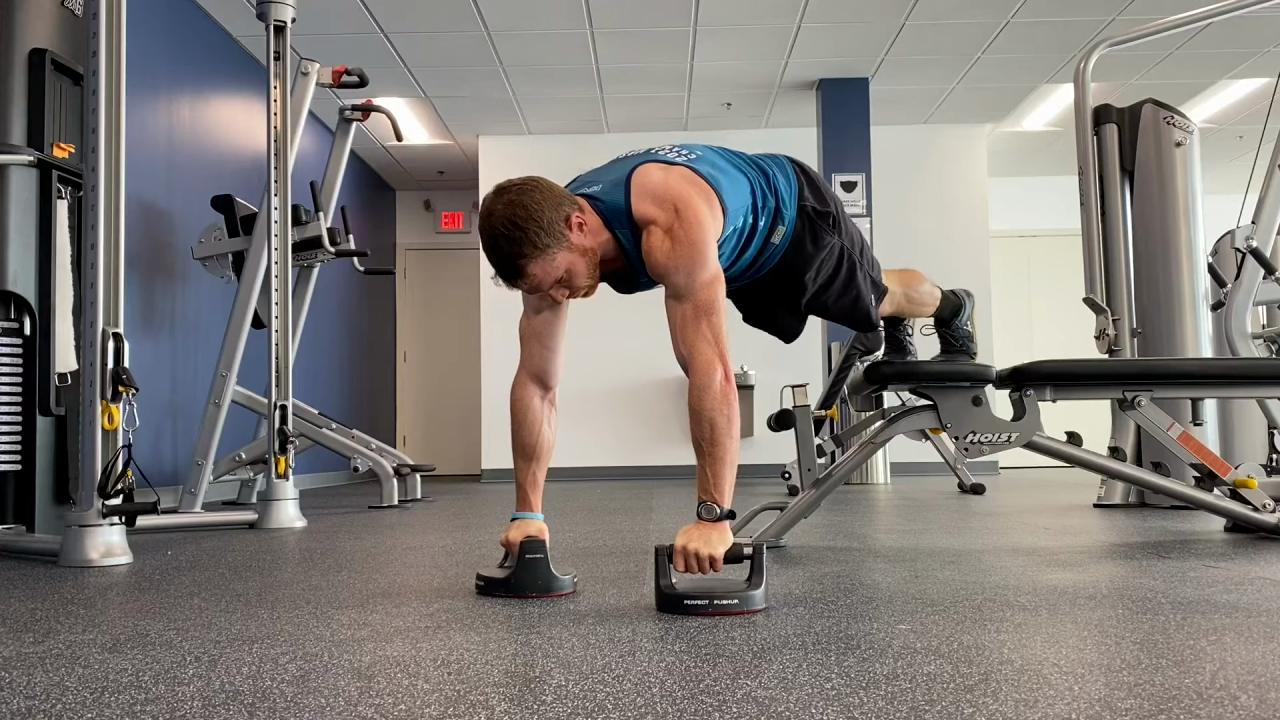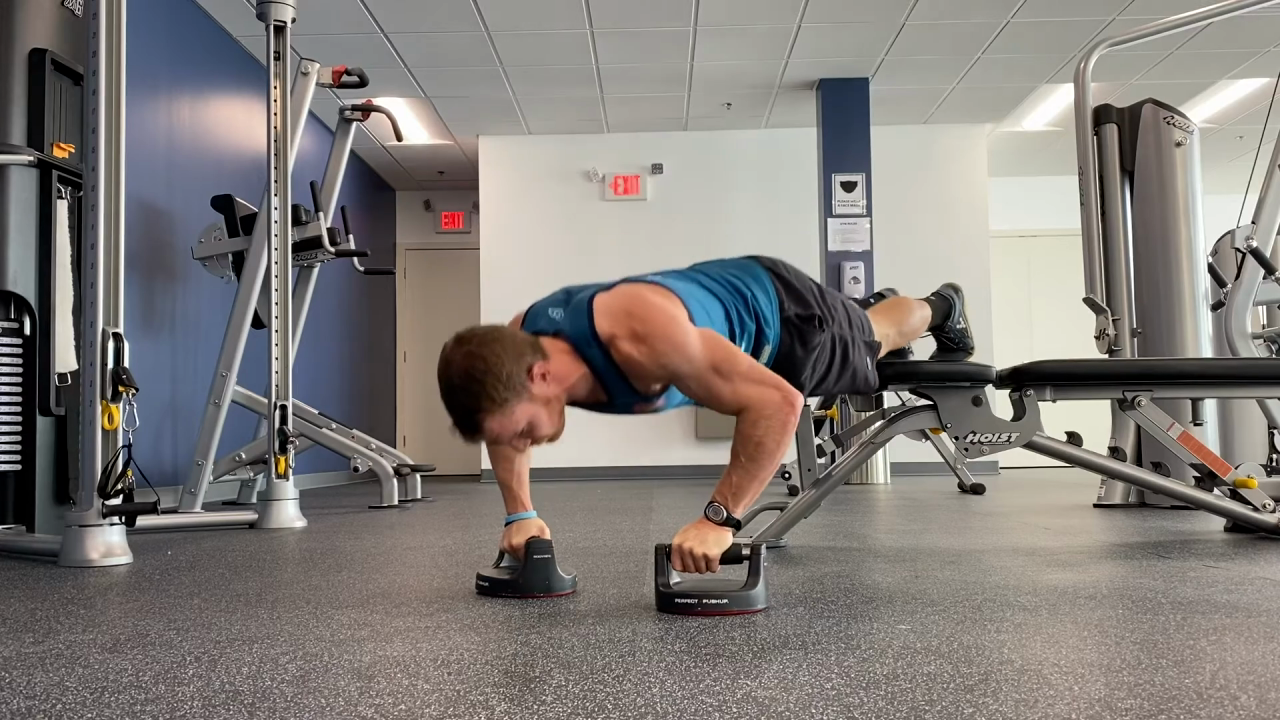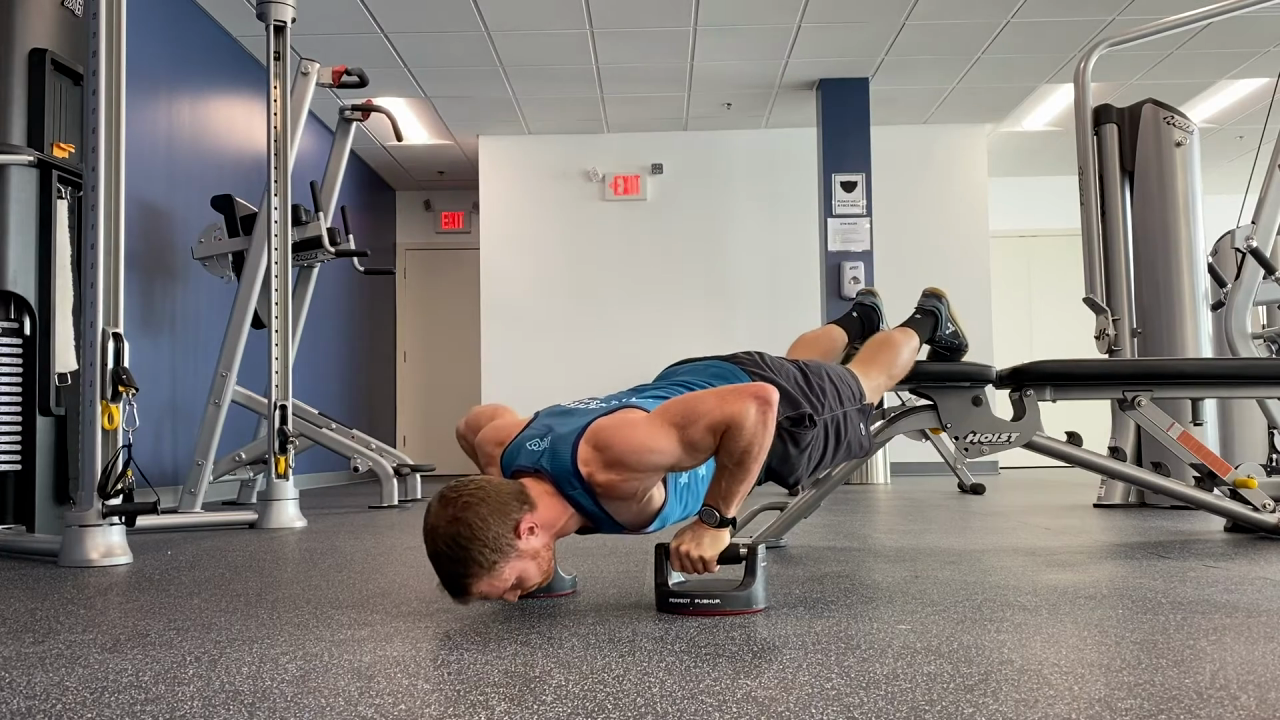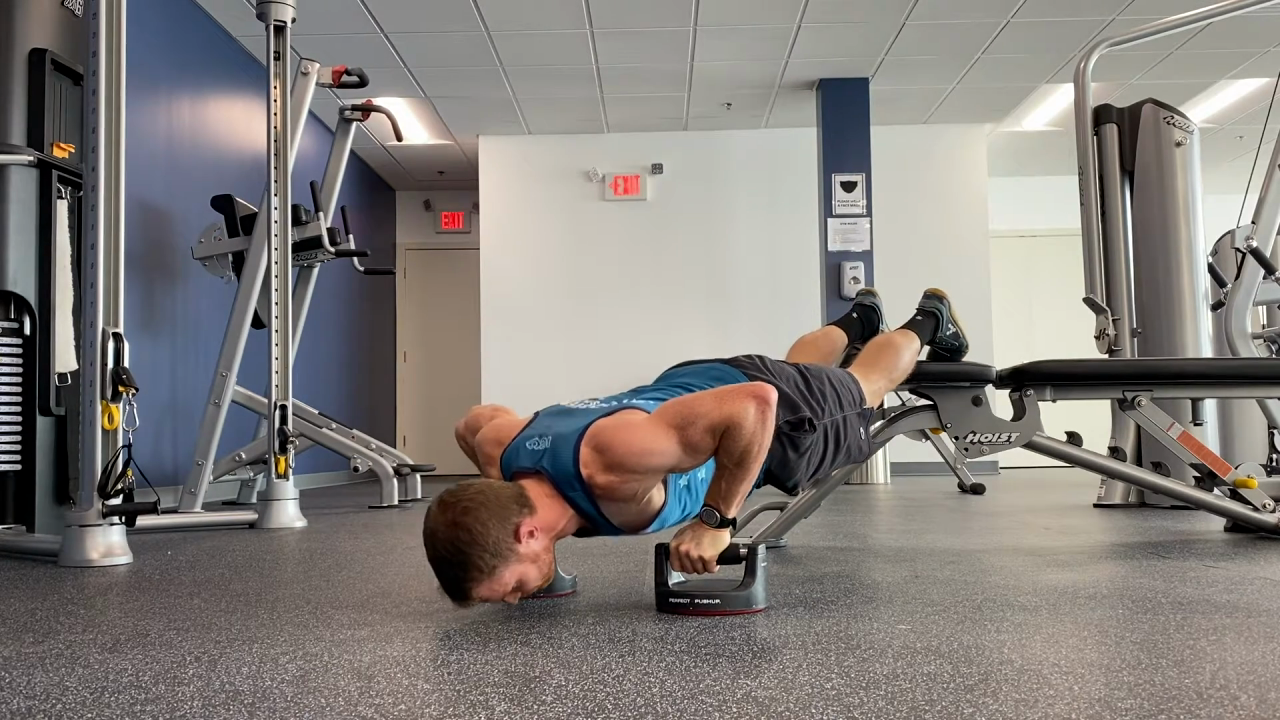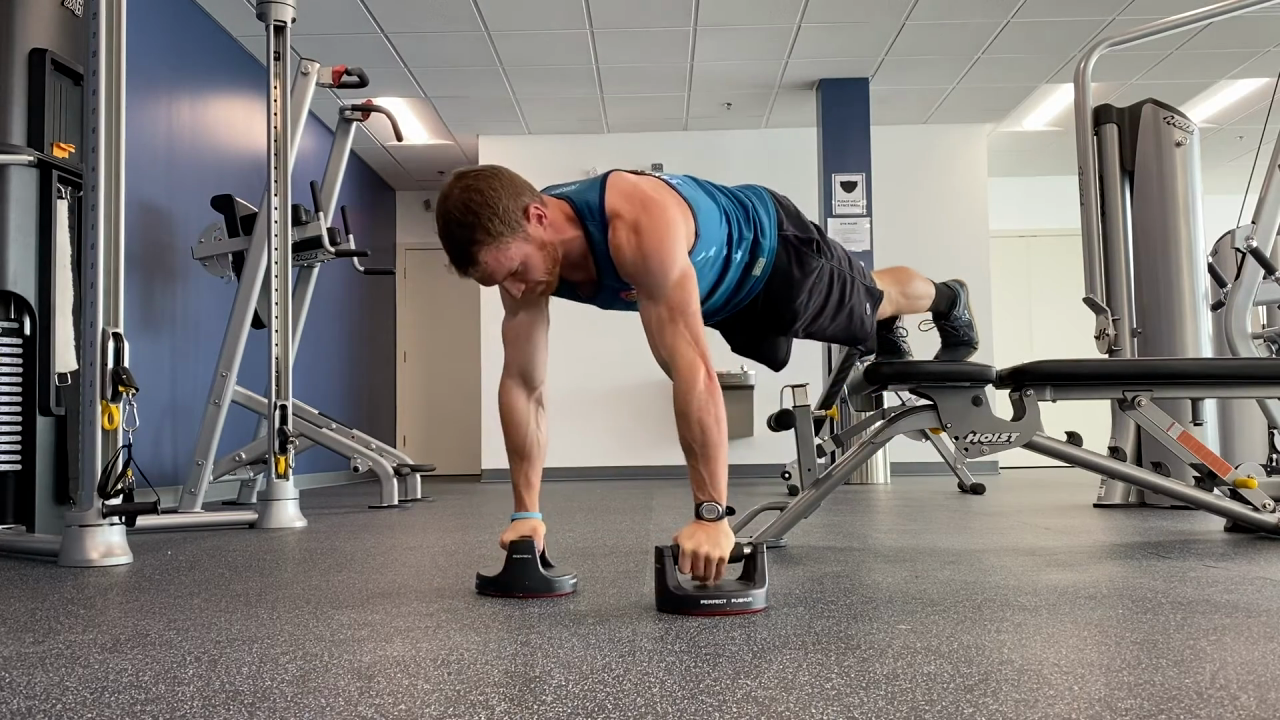
dt=1s
person 1, frame 1
left shoulder: (670, 221)
right shoulder: (549, 240)
left elbow: (710, 372)
right elbow: (535, 381)
left wrist: (713, 515)
right wrist: (527, 511)
left hip: (794, 213)
right hip: (744, 255)
left knee: (876, 298)
left ankle: (952, 310)
right ankle: (895, 335)
person 1, frame 2
left shoulder: (639, 337)
right shoulder: (518, 347)
left elbow: (778, 403)
right elbow: (500, 426)
left wrist: (718, 518)
right wrist: (520, 514)
left hip: (775, 310)
right hip: (722, 314)
left knee: (874, 339)
left ankle: (943, 308)
right ankle: (872, 302)
person 1, frame 3
left shoulder: (611, 462)
right shoulder: (502, 452)
left elbow: (757, 404)
right elbow: (474, 420)
left wrist: (713, 522)
right wrist: (502, 495)
left hip: (773, 410)
right hip: (689, 384)
left knee: (863, 385)
right knee: (804, 363)
left ankle: (928, 318)
right ankle: (859, 317)
person 1, frame 4
left shoulder: (609, 463)
right shoulder: (501, 454)
left elbow: (756, 403)
right elbow: (473, 421)
left wrist: (715, 522)
right wrist: (506, 504)
left hip: (772, 414)
right hip: (687, 388)
left knee: (862, 387)
right knee: (799, 367)
left ankle: (930, 320)
right ankle: (859, 318)
person 1, frame 5
left shoulder: (639, 223)
right shoulder: (521, 248)
left elbow: (693, 375)
right elbow: (520, 385)
left wrist: (712, 515)
right wrist: (526, 512)
left hip: (773, 247)
right hip: (727, 283)
left knee: (873, 299)
left ankle: (948, 301)
right ankle: (883, 336)
